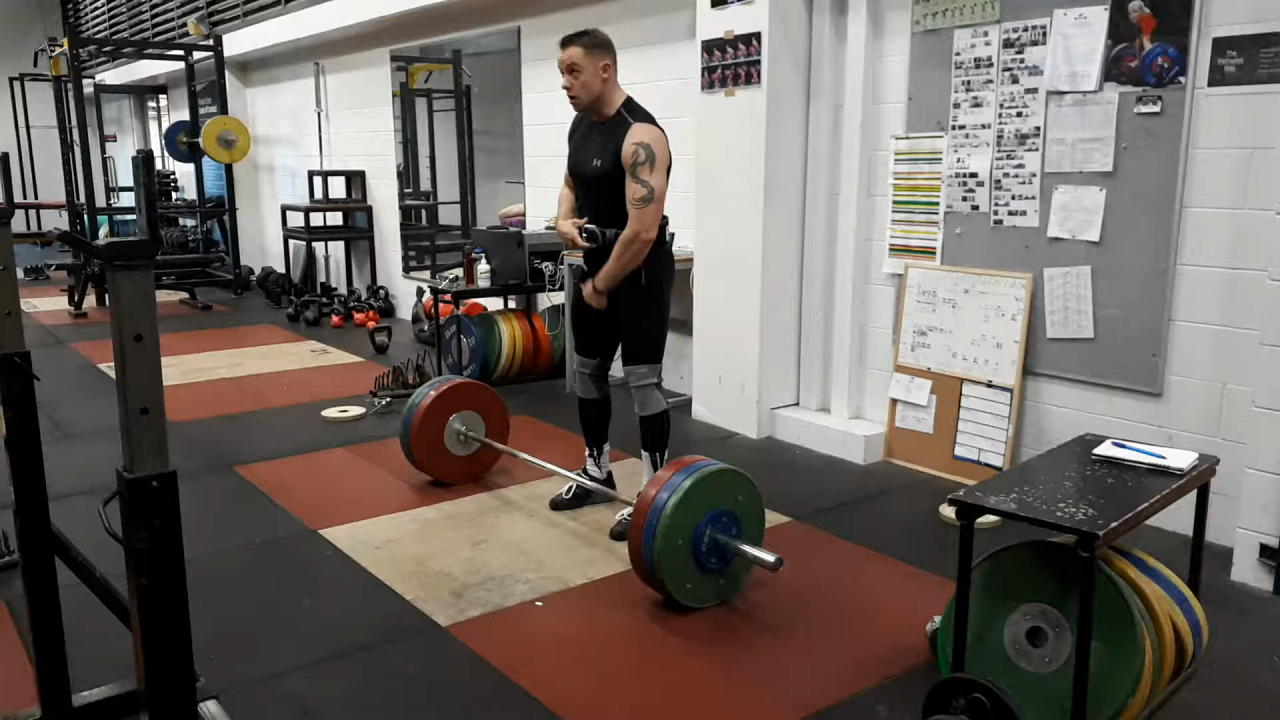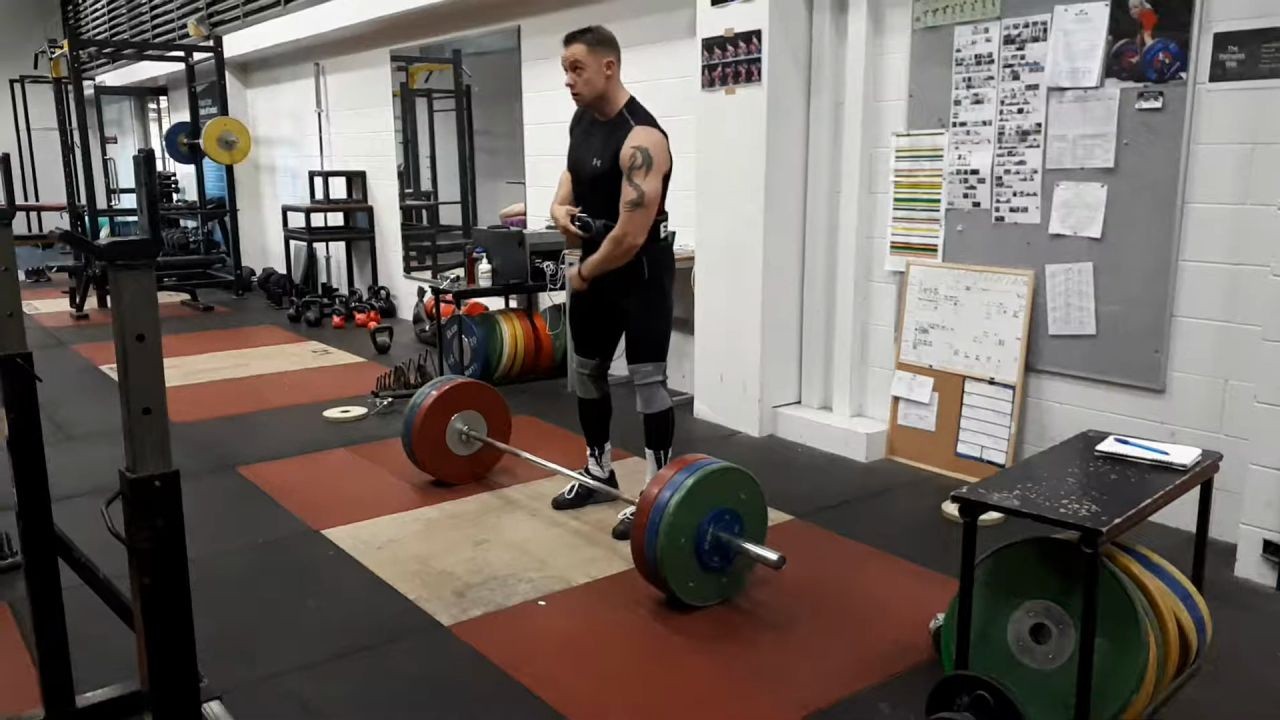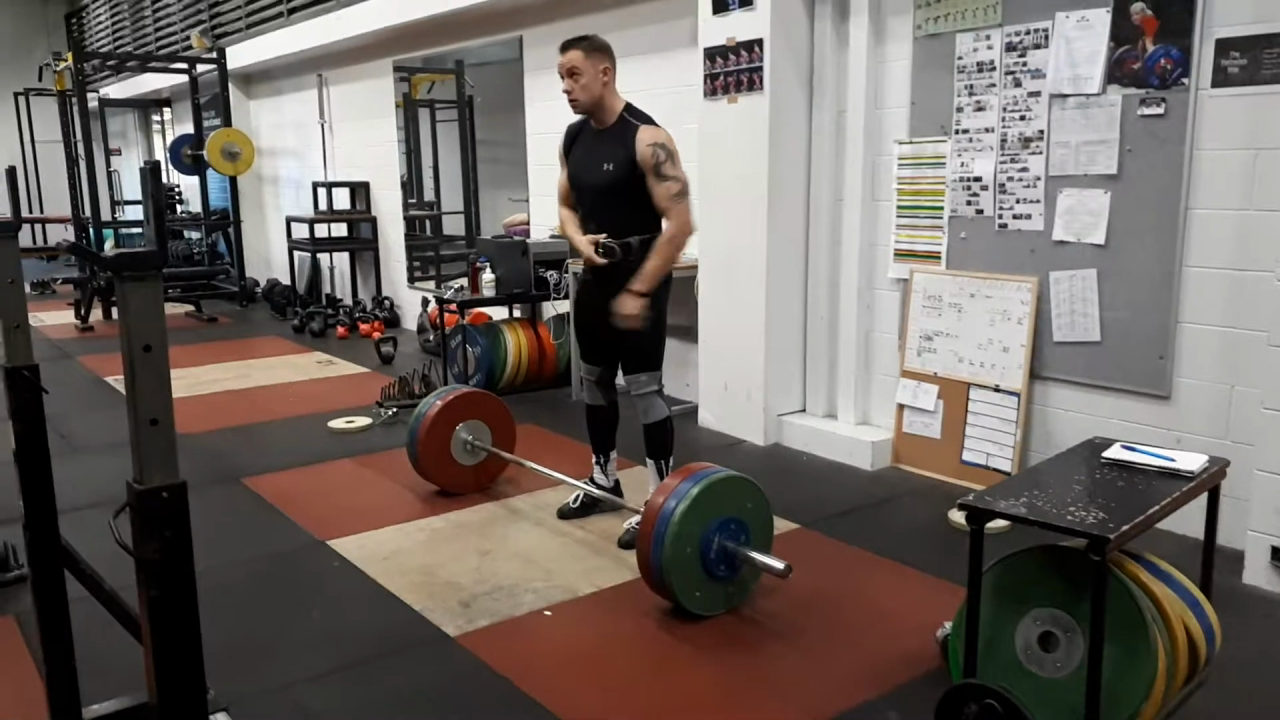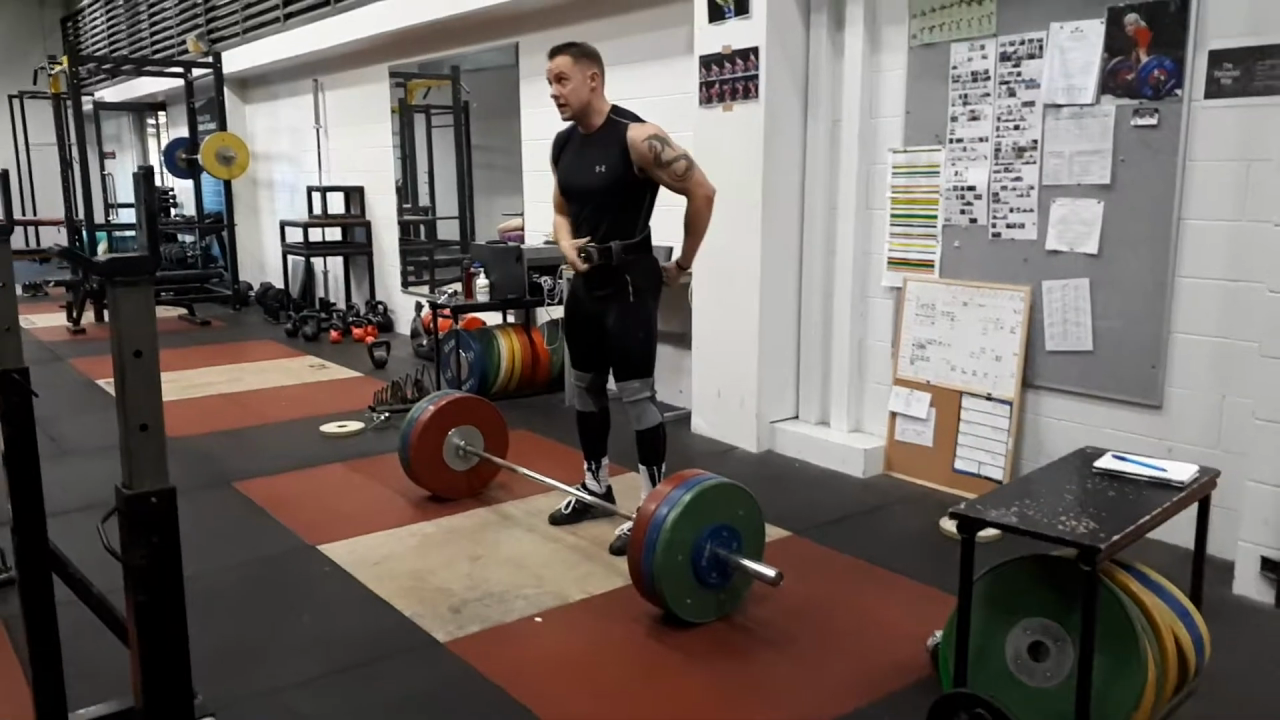
dt=0.3s
person 1, frame 1
left shoulder: (640, 136)
right shoulder: (580, 124)
left elbow: (643, 231)
left wrist: (602, 285)
right wrist: (564, 220)
left hip: (641, 271)
right hip: (596, 268)
left knee: (642, 379)
right knee: (587, 371)
right ankle: (596, 472)
person 1, frame 2
left shoulder: (640, 139)
right shoulder: (582, 119)
left elbow: (632, 235)
left wrist: (584, 273)
right wrist: (559, 205)
left hip: (641, 268)
right hip: (593, 265)
left knee: (646, 378)
right knee: (586, 371)
right ankle: (598, 472)
person 1, frame 3
left shoulder: (645, 139)
right shoulder: (574, 136)
left elbow: (679, 223)
left wrist: (639, 292)
right wrist: (578, 239)
left hip: (637, 277)
right hip: (594, 274)
left knee: (643, 386)
right knee: (593, 379)
right ankle: (603, 480)
person 1, frame 4
left shoulder: (637, 137)
right shoulder: (563, 144)
left elbow: (702, 191)
left wrist: (683, 264)
right wrist: (566, 244)
left hip: (628, 281)
right hip: (585, 281)
left knee: (635, 393)
right knee: (585, 386)
right ankle: (595, 486)
